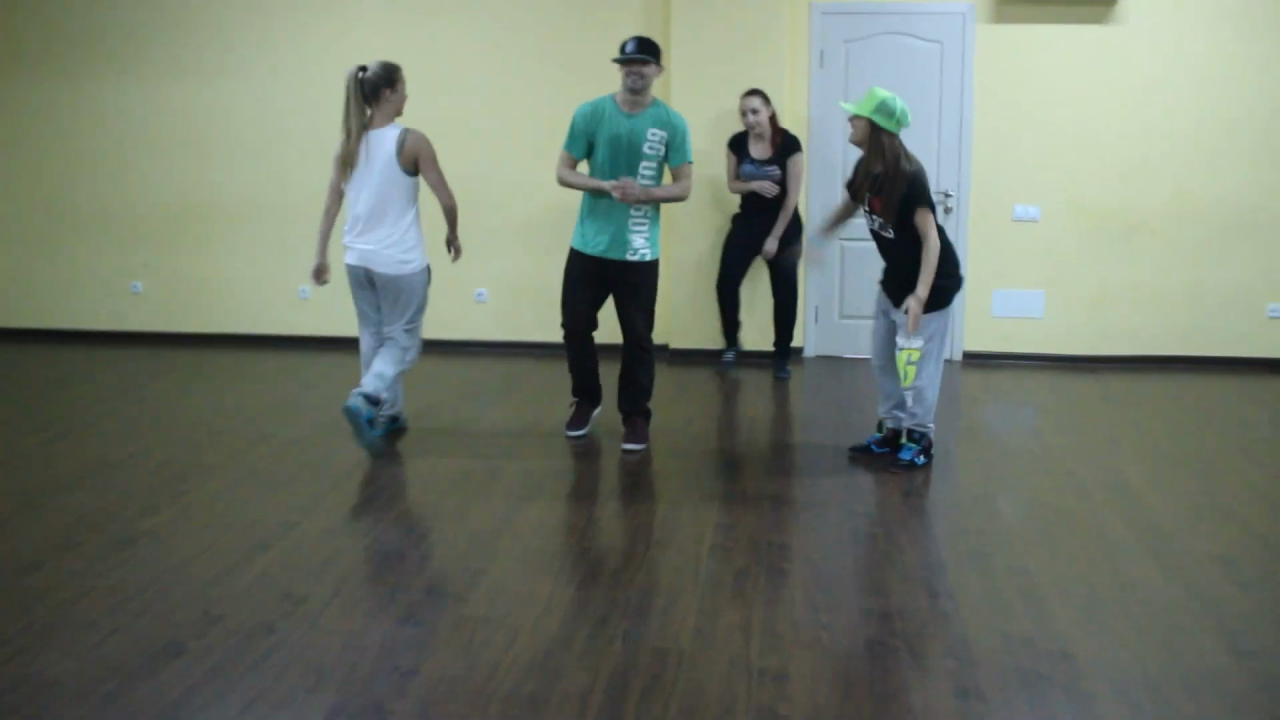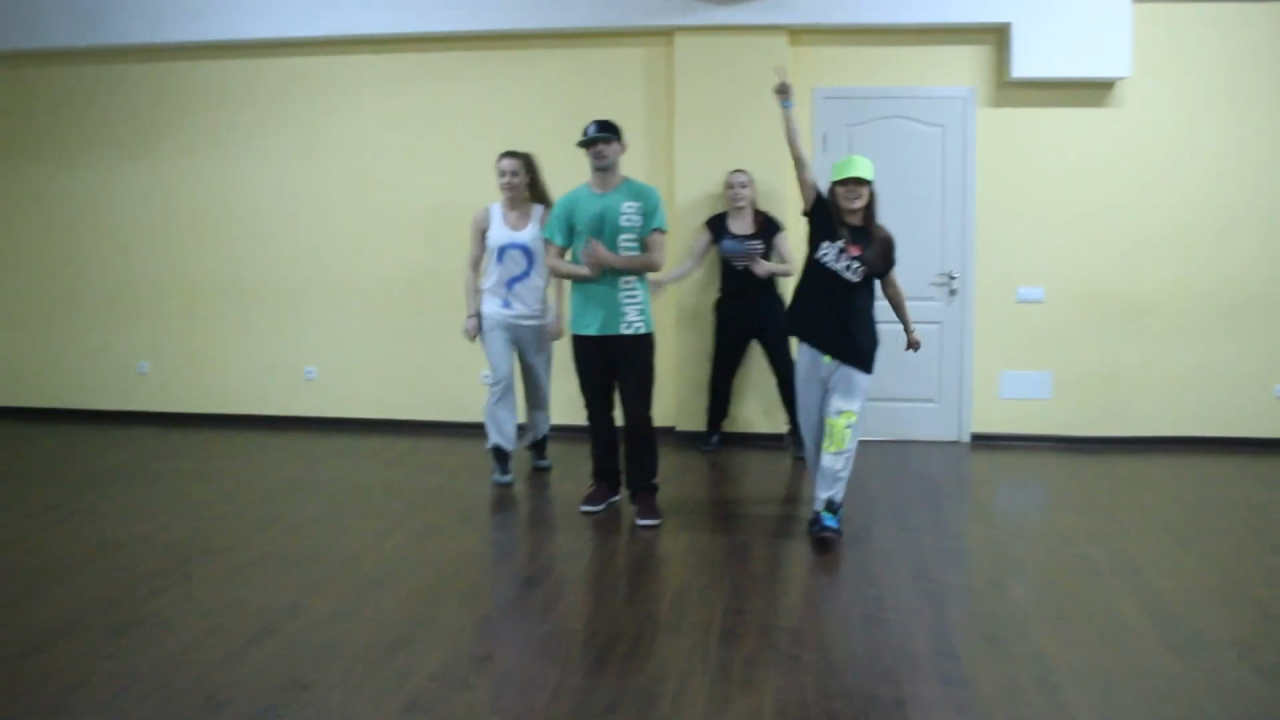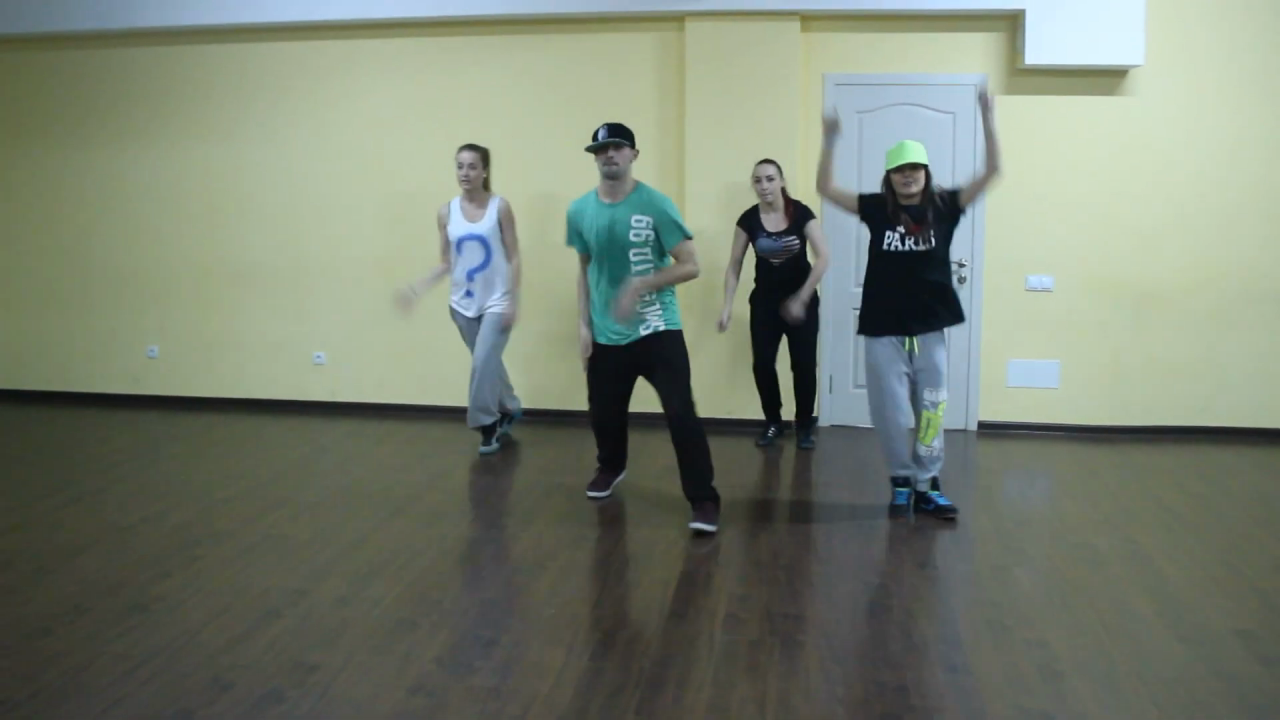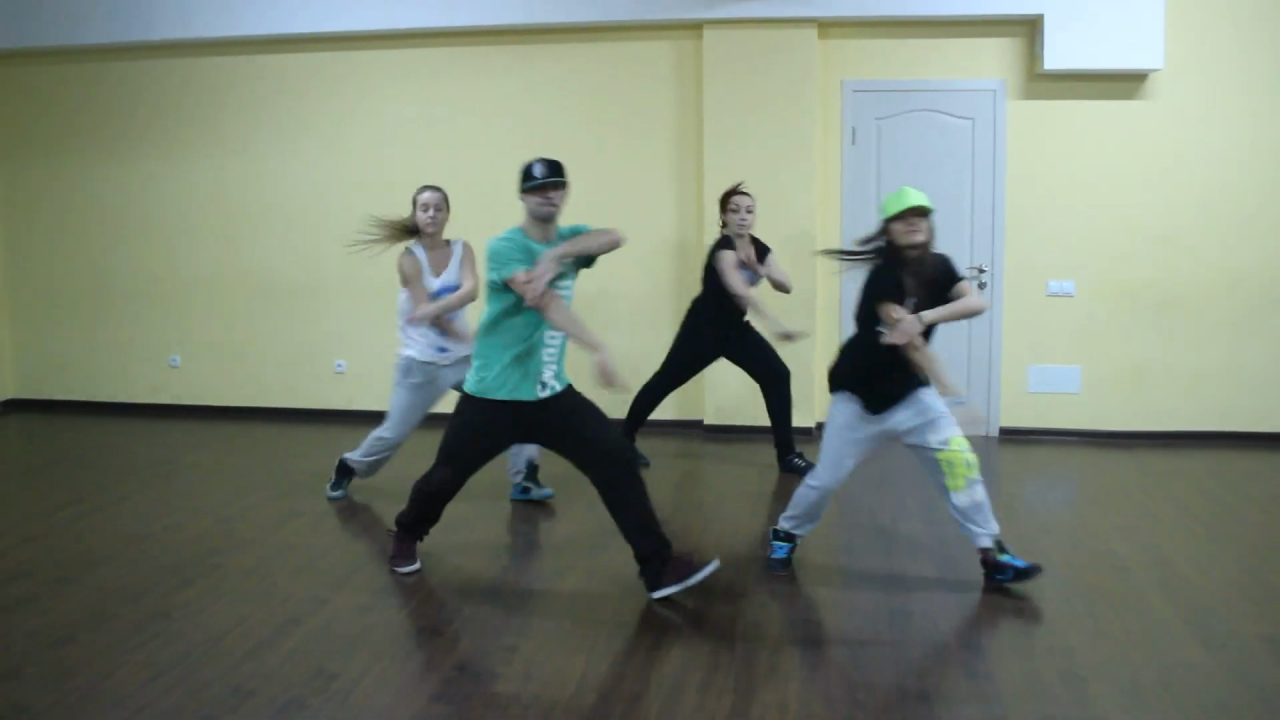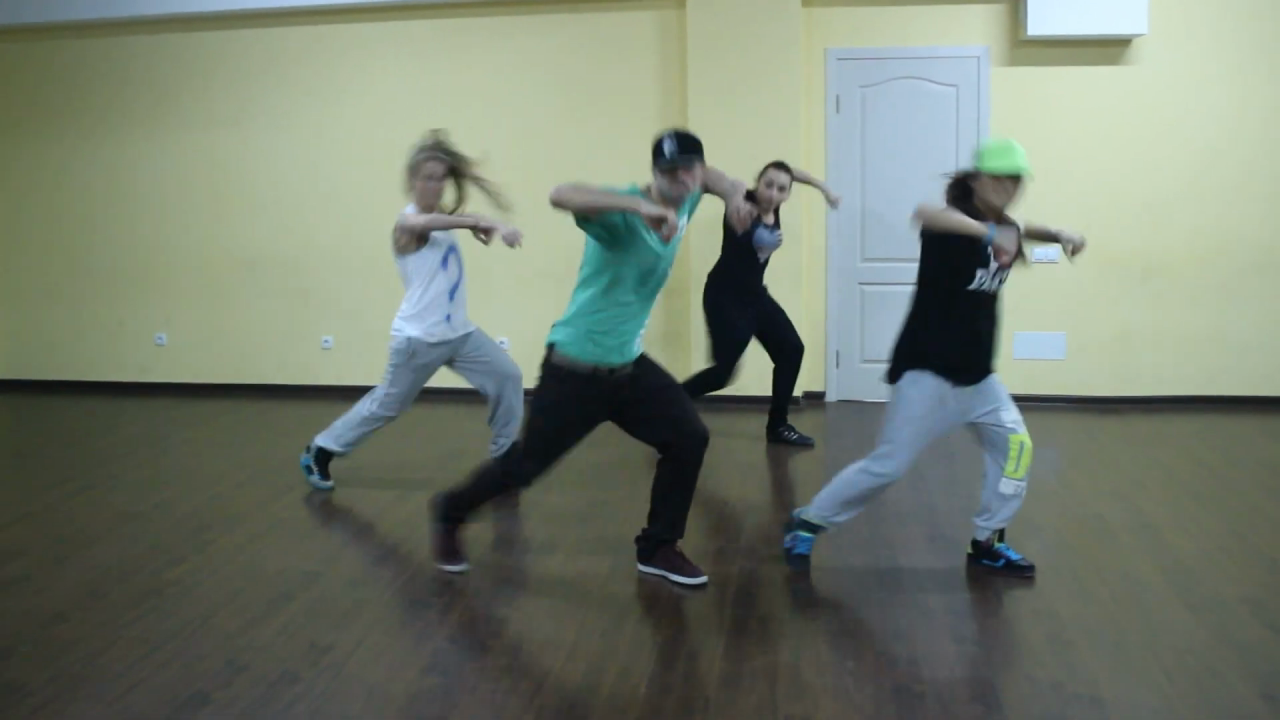
dt=1s
person 1, frame 1
left shoulder: (671, 123)
right shoulder: (589, 114)
left elbow: (683, 187)
right elbow: (564, 173)
left wrist: (644, 193)
right wrist: (606, 186)
left hip: (639, 252)
right hip: (588, 246)
left knee: (637, 337)
right knee: (575, 327)
left ankle: (635, 416)
right ankle: (586, 400)
person 1, frame 2
left shoulder: (644, 196)
right shoulder: (569, 203)
left elbow: (655, 260)
right elbow: (553, 263)
left wrist: (613, 259)
right wrist: (585, 269)
left hip: (633, 325)
right hip: (587, 325)
left knee: (637, 411)
right knee: (598, 409)
left ankle: (643, 491)
right ankle: (605, 482)
person 1, frame 3
left shoulder: (655, 205)
right shoulder: (579, 211)
left elbow: (690, 266)
left wrist: (639, 287)
right wrist: (584, 323)
left hip: (658, 331)
right hip: (606, 336)
left knee: (682, 416)
right knee: (604, 414)
left ankle: (704, 499)
right ankle: (611, 466)
person 1, frame 4
left shoulder: (571, 239)
right shoulder: (504, 247)
left elbow: (614, 238)
right elbow: (539, 298)
left wrist: (556, 256)
right wrist: (595, 347)
left hip: (551, 393)
right hip: (492, 397)
left knee: (616, 461)
right knee: (444, 478)
left ankle: (659, 567)
right ankle: (407, 535)
person 1, frame 5
left shoulder: (681, 201)
right shoulder: (628, 204)
left elbow: (710, 177)
right elbow: (559, 195)
left wrist: (734, 194)
right wrist: (643, 206)
left hip: (628, 363)
right hip: (577, 364)
left knee: (691, 439)
right knee: (526, 462)
left ankle: (658, 547)
right ankle: (449, 519)
person 2, frame 1
left shoulder: (907, 175)
right shoulder: (868, 168)
left elbow: (931, 238)
right elbow: (849, 208)
left wrist: (921, 295)
right wrist: (817, 237)
left hip: (932, 279)
right hip: (897, 275)
left knee: (915, 359)
right knee: (884, 356)
left ankle: (920, 438)
right ankle: (892, 430)
person 2, frame 2
left shoulder: (881, 241)
right shoulder: (821, 215)
left elbow: (889, 286)
right elbow: (799, 160)
left wrist: (908, 327)
right wrist: (785, 105)
left hip: (854, 348)
right hip: (812, 344)
left knee: (840, 428)
right knee: (813, 428)
left ankle: (829, 508)
right ankle: (821, 496)
person 2, frame 3
left shoulder: (944, 208)
right shoulder: (877, 208)
left elbow: (991, 171)
right elbow: (826, 188)
left wrist: (986, 117)
right wrist: (830, 141)
left hip: (929, 331)
right hip: (884, 332)
left knee: (931, 413)
right knee: (891, 415)
left ankle: (927, 487)
right ankle: (900, 479)
person 2, frame 4
left shoulder: (937, 267)
right shoulder: (885, 274)
left elbow: (975, 303)
right elbow: (904, 336)
left wrist: (927, 316)
left hip: (909, 389)
right hip: (859, 391)
left knee: (959, 461)
right knee: (827, 476)
left ankle: (993, 557)
right ankle: (786, 533)
person 2, frame 5
left shoulder: (998, 226)
right shoulder: (946, 228)
left elbow: (1023, 232)
right elbow: (923, 214)
left wrist: (1060, 235)
right wrist: (990, 234)
left hip: (976, 374)
right hip: (927, 369)
left knee: (1015, 446)
right knee: (889, 464)
left ankle: (988, 542)
right ankle: (807, 523)
person 3, frame 1
left shoulder: (349, 144)
right shoulder: (412, 141)
left elbow: (332, 203)
right elbow: (445, 199)
left wrist: (321, 254)
right wrist: (452, 233)
left hip: (358, 258)
right hip: (402, 261)
left knee: (373, 337)
right knee: (401, 340)
left ankle: (384, 411)
right ankle: (366, 399)
person 3, frame 2
left shoulder: (544, 216)
right shoulder: (485, 217)
right elbow: (473, 269)
left wrist: (558, 313)
right wrist: (472, 313)
left hip: (534, 316)
right hip: (495, 314)
left knee: (538, 383)
right knee: (502, 379)
left ankle: (538, 441)
right ankle: (501, 450)
person 3, frame 3
left shoulder: (500, 207)
right shoulder: (447, 211)
left elbow: (514, 258)
right elbow: (446, 262)
left wrist: (513, 301)
right wrist: (416, 289)
left hip: (496, 302)
right hip: (463, 302)
left knee: (484, 365)
right knee: (488, 363)
left ankle: (487, 425)
right ankle: (508, 409)
person 3, frame 4
left shoulder: (462, 249)
right shoulder: (409, 258)
left elbow: (471, 290)
right elbow: (424, 310)
left wrist: (435, 309)
left hip: (463, 353)
right hip: (422, 359)
right knee: (396, 428)
left ankle: (524, 479)
right ankle: (349, 468)
person 3, frame 5
left shoulder: (444, 219)
right shoulder: (408, 222)
right elbow: (433, 222)
left wrist: (485, 227)
right wrist: (491, 223)
left hip: (459, 331)
right hip: (420, 337)
left knee: (507, 377)
right knee: (387, 404)
left ankle: (505, 454)
right ankle: (318, 453)
person 4, frame 1
left shoulder: (789, 143)
right shoulder: (737, 143)
left elbow: (792, 195)
right elbow: (732, 184)
left wrist: (775, 237)
right wrist: (754, 185)
left hip: (783, 224)
right hip: (747, 220)
left knee: (784, 291)
right knee: (726, 281)
left ankle: (781, 355)
right ankle: (731, 345)
person 4, frame 2
left shoulder: (769, 224)
right shoulder: (715, 224)
left elbow: (789, 266)
right elbow: (692, 261)
left wrist: (770, 267)
right wrist: (664, 279)
left hip: (767, 305)
right hip: (731, 307)
left knee: (785, 368)
right knee: (722, 370)
left ankle: (799, 433)
right ankle: (713, 430)
person 4, frame 3
left shoulder: (801, 213)
right shoulder: (748, 219)
left elbow: (822, 257)
right elbow: (734, 265)
left wrist: (802, 298)
right wrist: (726, 307)
left hip: (800, 298)
right hip: (765, 298)
left knee: (804, 363)
right knee: (762, 362)
left ankle: (804, 426)
right ankle: (773, 422)
person 4, frame 4
left shoulder: (760, 249)
right shoulder: (724, 248)
left elbow: (786, 287)
right elbow: (739, 290)
left wrist: (767, 272)
right wrist: (776, 326)
left hip: (734, 326)
right hip: (702, 327)
left knee: (778, 376)
right knee: (665, 382)
left ankle: (787, 454)
right ankle: (625, 439)
person 4, frame 5
left shoulder: (772, 207)
left elbow: (793, 173)
left wrist: (823, 188)
left hip: (754, 296)
right hip: (724, 297)
left knee: (792, 350)
right knee: (722, 372)
left ankle: (778, 424)
